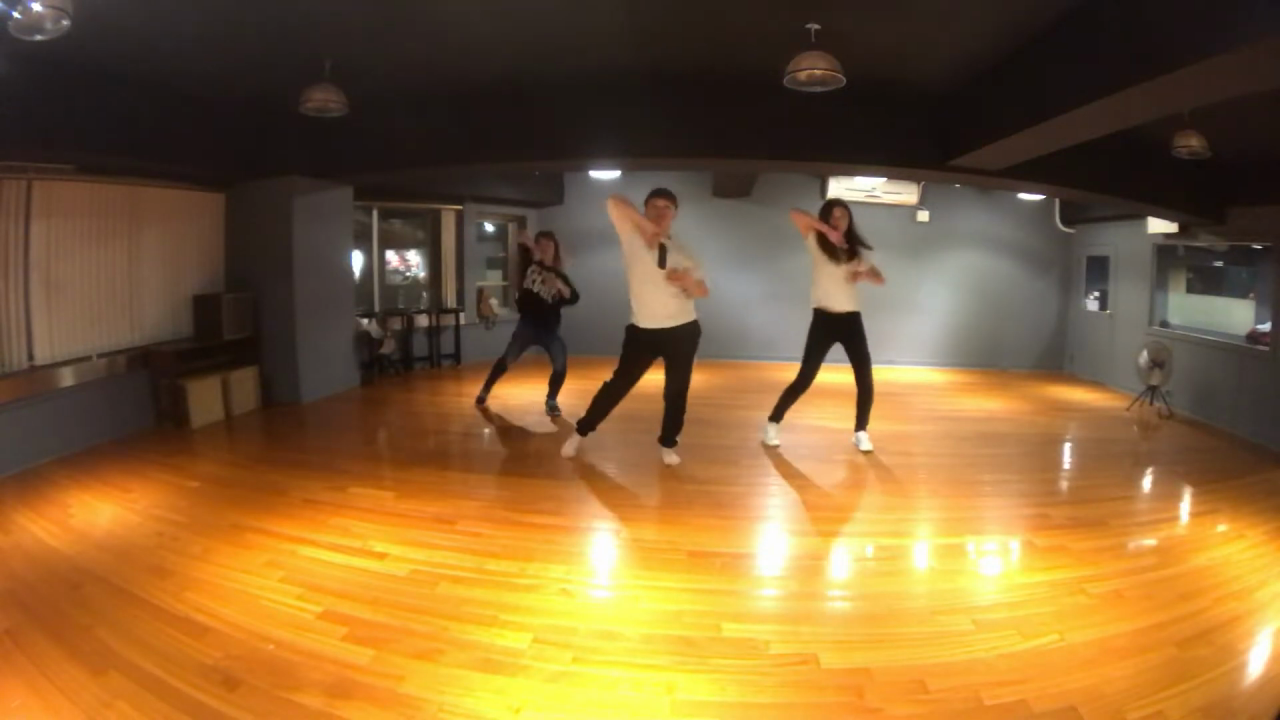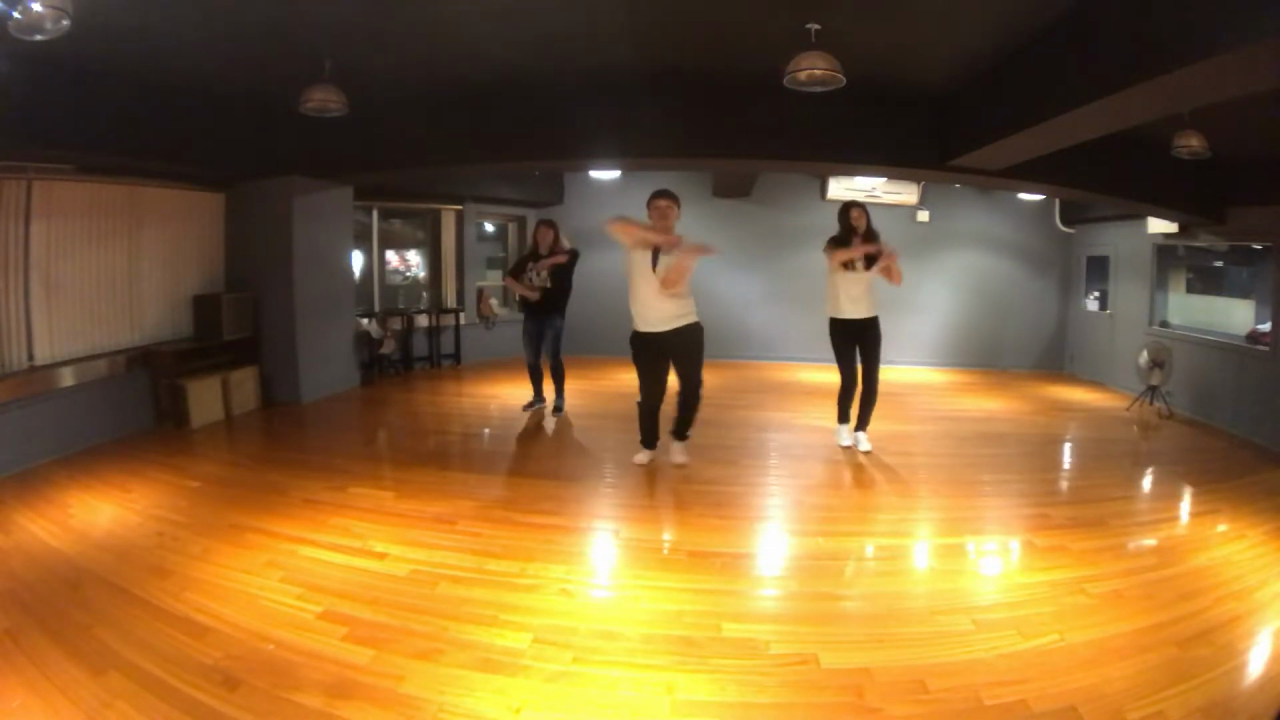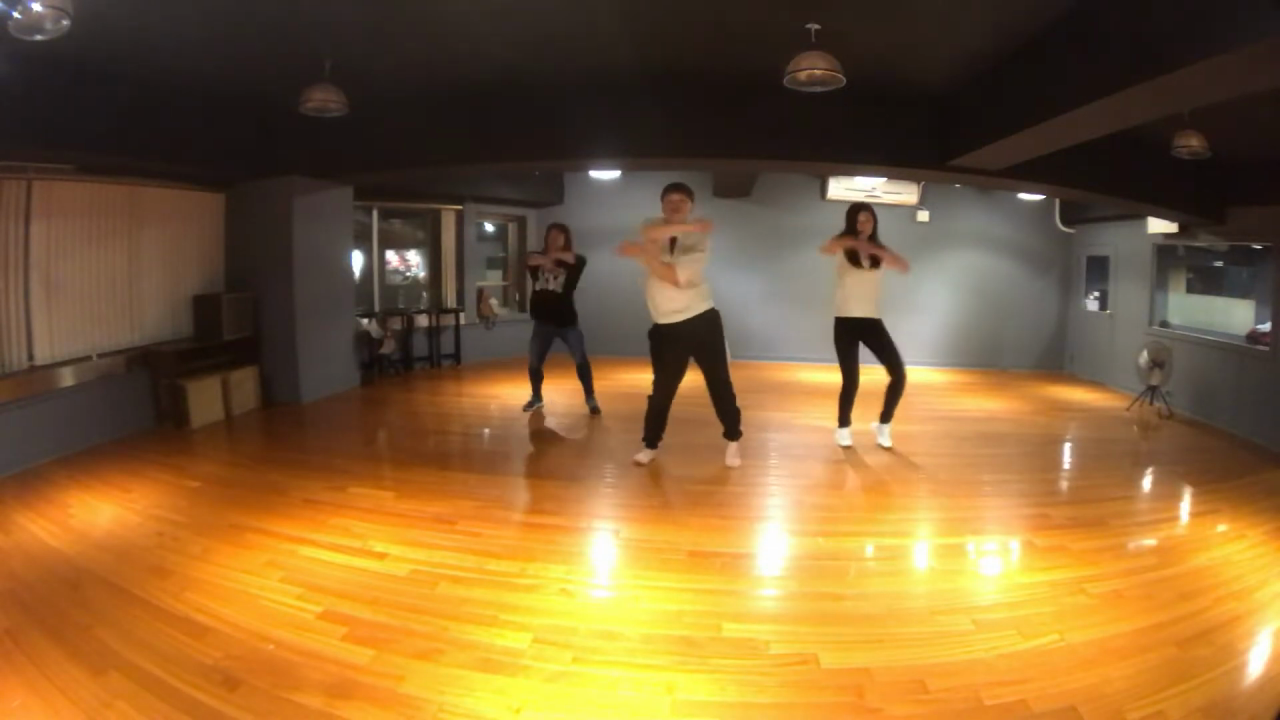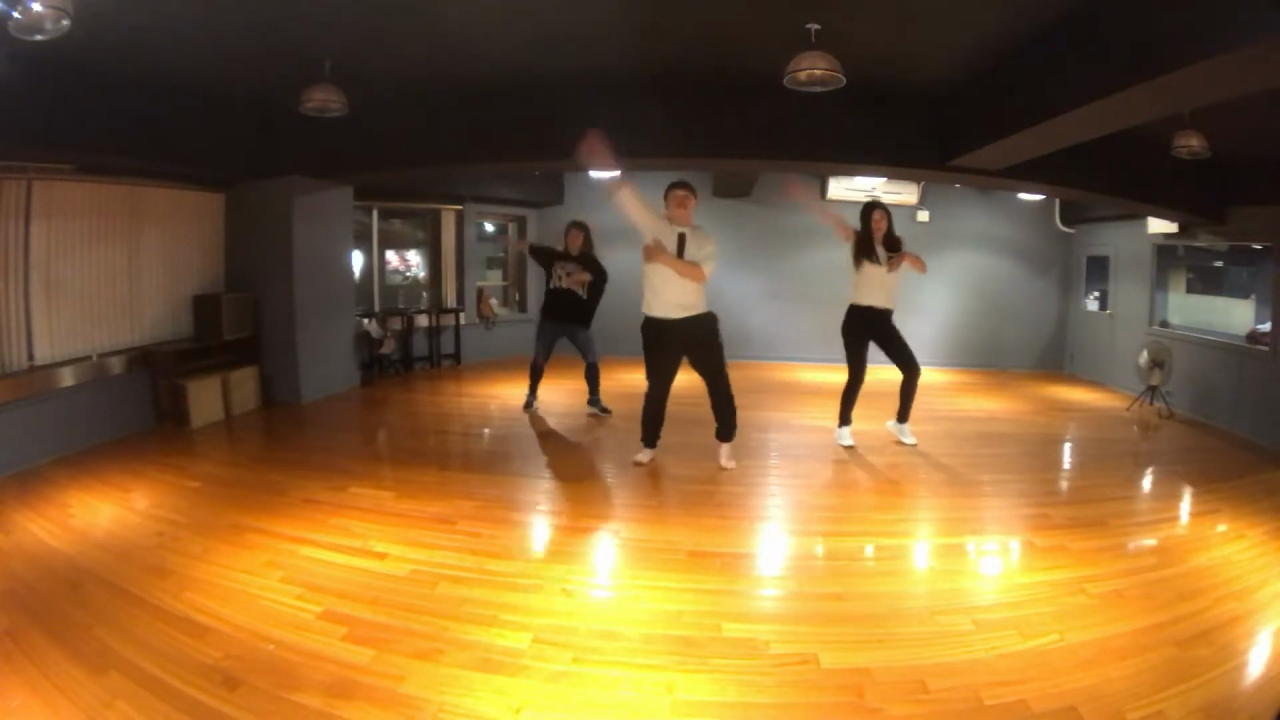
dt=0.5s
person 1, frame 1
left shoulder: (682, 252)
right shoulder: (633, 238)
left elbow: (702, 291)
right elbow: (614, 204)
left wrist: (687, 280)
right wrist: (648, 227)
left hip: (683, 329)
right hip: (643, 330)
left knee: (676, 391)
right knee: (619, 383)
left ankle: (667, 444)
right ankle: (580, 433)
person 1, frame 2
left shoulder: (682, 251)
right shoulder: (639, 239)
left elbow: (668, 285)
right elbow: (614, 226)
left wrist: (688, 256)
right wrist: (660, 237)
left hip: (684, 330)
right hip: (646, 334)
left knee: (691, 389)
right knee: (650, 395)
left ankle: (679, 439)
right ankle: (648, 446)
person 1, frame 3
left shoulder: (700, 245)
right shoulder: (656, 228)
left elbow: (678, 277)
right elbow: (648, 234)
left wrist: (643, 255)
right wrist: (686, 226)
left hip: (703, 321)
right hip: (666, 328)
left knee: (719, 383)
right knee: (663, 388)
left ankle: (732, 441)
right ankle: (650, 445)
person 1, frame 4
left shoulder: (705, 240)
right shoulder: (653, 226)
left elbow: (700, 275)
right elbow: (625, 196)
left wrist: (665, 258)
right wrist: (607, 165)
left hip: (697, 322)
right hip: (659, 325)
left knee: (719, 382)
right knee: (657, 388)
left ankle: (725, 442)
right ankle: (649, 445)
person 2, frame 1
left shoulder: (857, 250)
right shoulder: (817, 242)
left elbow: (880, 278)
right elbow: (796, 214)
left wrist: (863, 275)
right wrist: (827, 231)
left hip: (852, 320)
right hip: (824, 320)
left knee: (865, 381)
right knee: (805, 379)
left ankle: (861, 431)
right ankle: (773, 424)
person 2, frame 2
left shoulder: (876, 252)
right shoulder: (836, 245)
left elbow: (896, 280)
right elbow: (835, 256)
left wrist: (891, 262)
right wrist: (871, 247)
left hip: (868, 322)
right hip: (840, 322)
left knee: (871, 381)
right knee: (849, 380)
left ankle: (860, 431)
right ankle: (843, 427)
person 2, frame 3
left shoulder: (877, 249)
right shoulder: (843, 248)
left elbow: (903, 267)
right elbow: (826, 248)
left wrist: (882, 253)
right wrist: (856, 243)
left hip: (872, 322)
right hip: (846, 323)
left knee: (898, 375)
right knee: (851, 381)
left ankle: (883, 424)
right ankle: (843, 428)
person 2, frame 4
left shoulder: (896, 246)
right shoulder: (858, 241)
left elbow: (922, 269)
right elbow: (835, 221)
left wrist: (907, 257)
left hip: (883, 319)
right hip: (858, 316)
left knee: (912, 369)
right knee: (856, 376)
left ankle: (901, 423)
right ankle: (843, 427)
person 3, frame 1
left shoulder: (560, 276)
right shoulder: (531, 262)
left elbow: (573, 298)
right elbow: (522, 238)
left wrist: (559, 285)
right wrist: (534, 249)
left hip: (549, 329)
right hip: (527, 324)
left knee: (561, 366)
right knee: (507, 359)
left ankle: (551, 401)
right ankle: (485, 390)
person 3, frame 2
left shoulder: (558, 257)
right shoulder: (526, 259)
left elbow: (573, 254)
right elbow: (508, 279)
left wrist: (548, 261)
right wrist: (527, 292)
left hip: (552, 315)
right hip: (531, 315)
left knee: (553, 356)
right knee: (532, 359)
left ankle: (559, 399)
right ankle: (538, 397)
person 3, frame 3
left shoulder: (570, 262)
right shoulder: (539, 258)
left elbow: (579, 259)
right elbow: (530, 260)
left wrist: (558, 256)
right wrist: (548, 259)
left hip: (567, 321)
right hip: (543, 322)
left knee: (581, 359)
right knee: (535, 362)
left ankle: (591, 399)
right ankle: (536, 398)
person 3, frame 4
left shoulder: (590, 262)
right shoulder: (554, 256)
left elbow: (602, 277)
right elbow: (531, 248)
left wrist: (583, 276)
right wrist: (515, 242)
left hip: (577, 321)
right hip: (551, 319)
left knee: (591, 359)
right knee: (539, 359)
left ankle: (594, 400)
right ankle: (531, 396)
